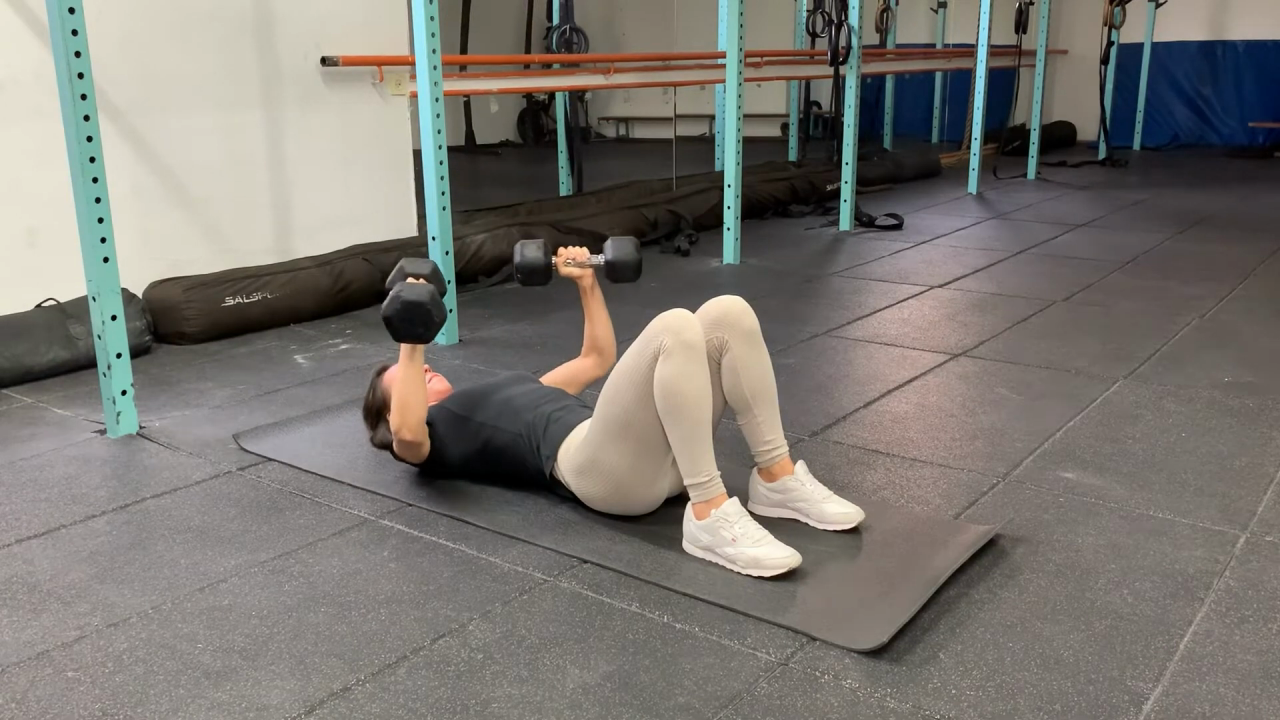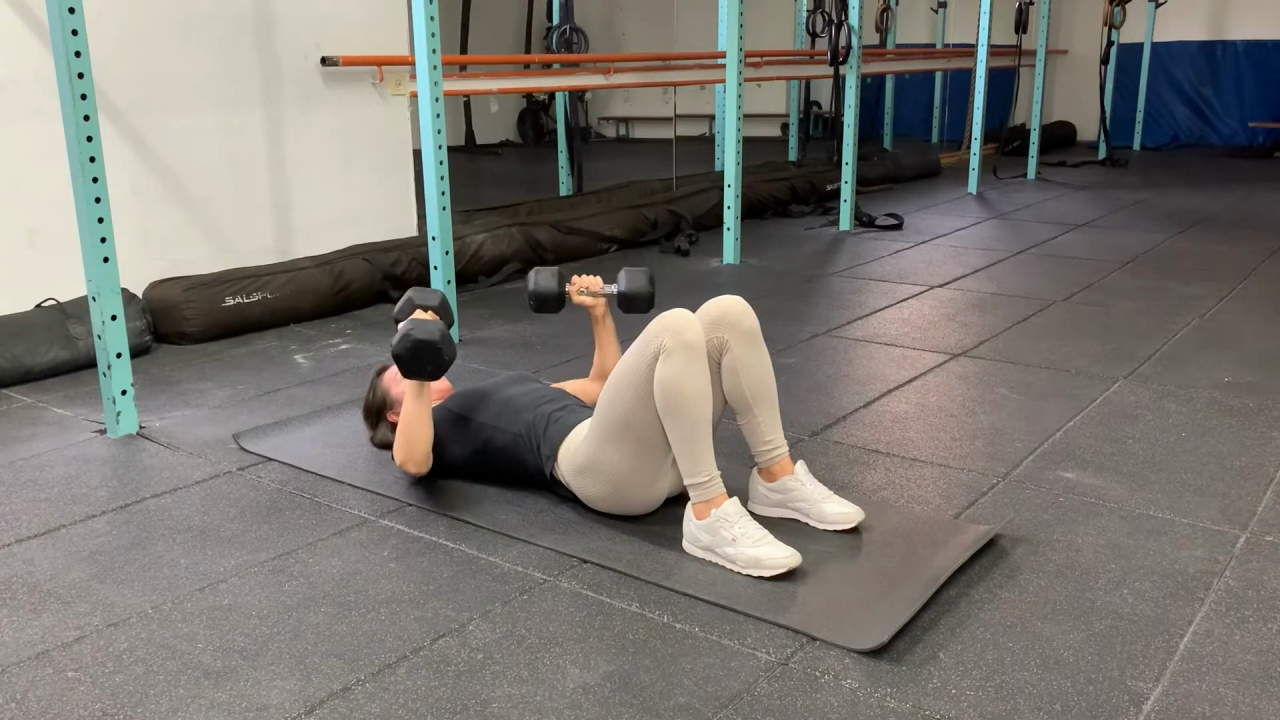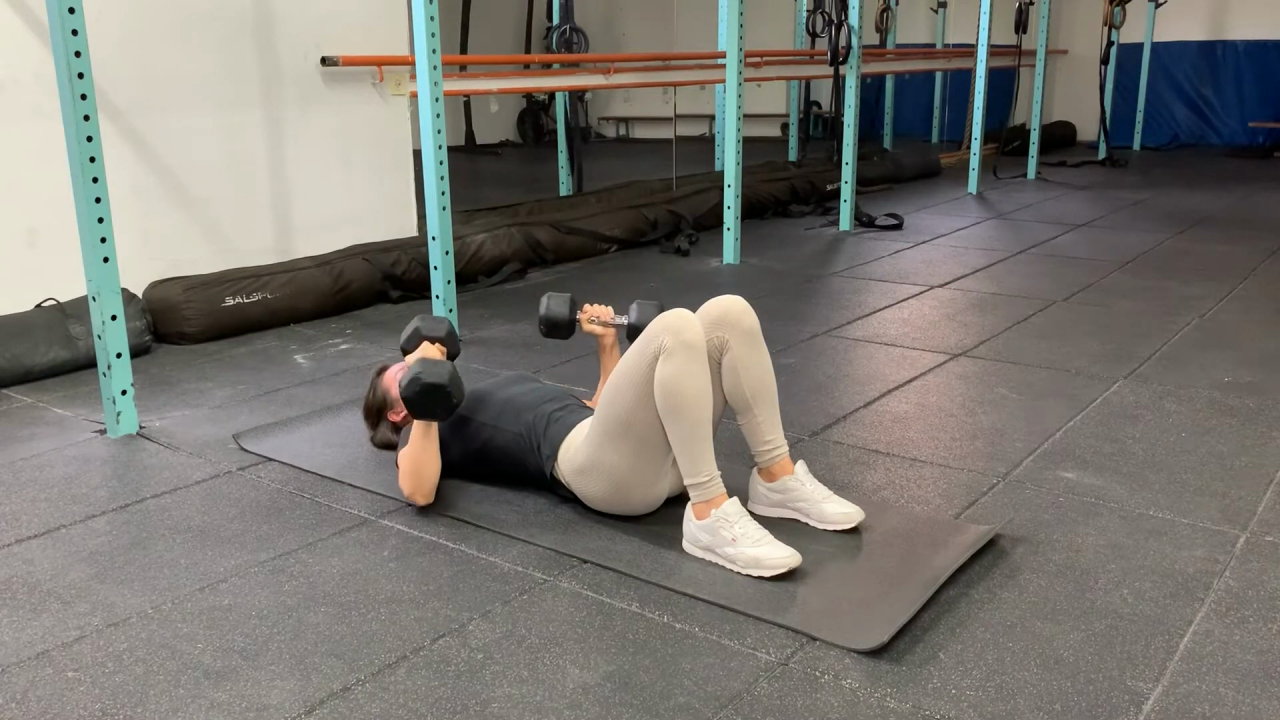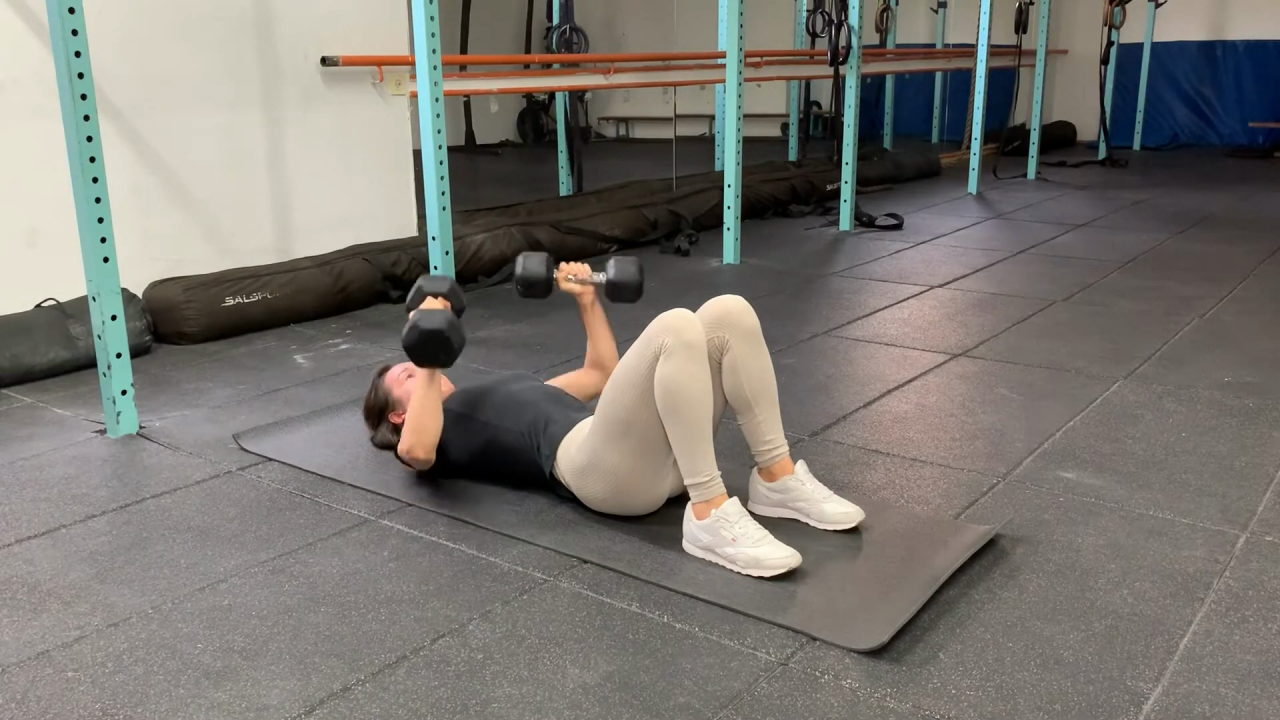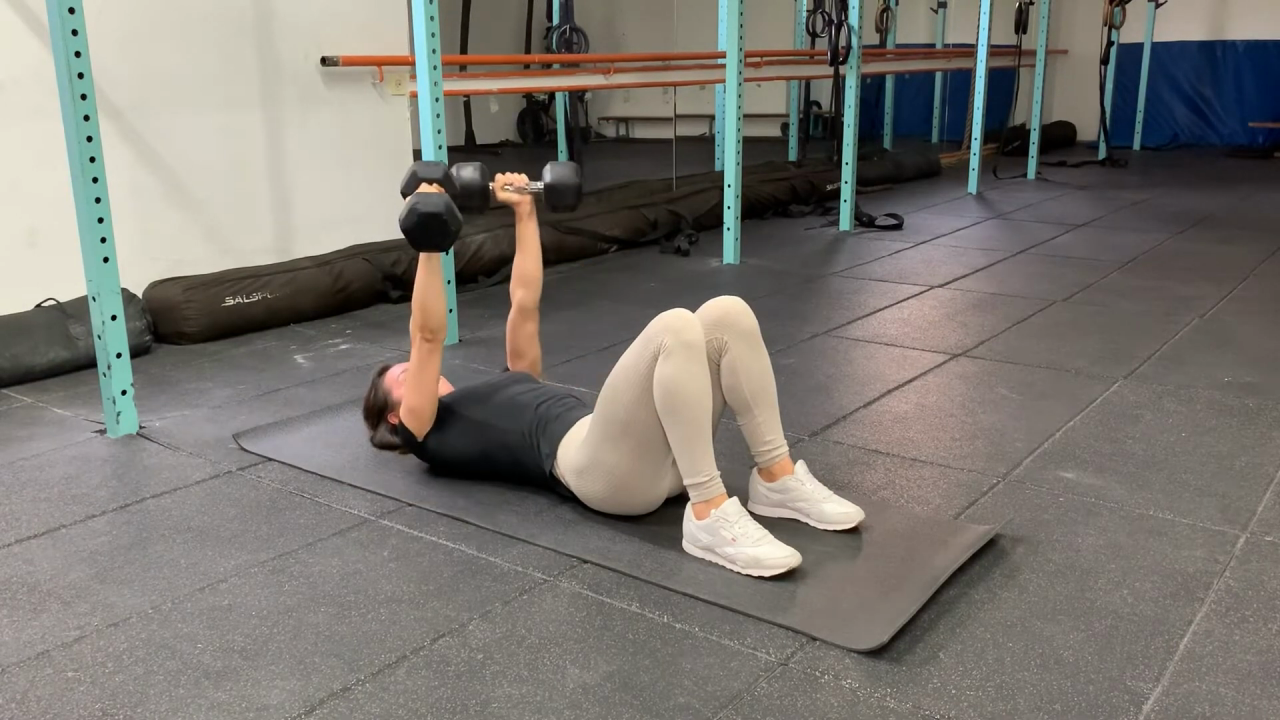
dt=0.5s
person 1, frame 1
left shoulder: (506, 386)
right shoulder: (430, 436)
left elbow: (598, 359)
right elbow: (407, 432)
left wrist: (587, 284)
right wrist: (411, 339)
left hip: (654, 452)
right hip: (595, 465)
left knee: (728, 313)
right knee: (674, 327)
left ankle: (778, 479)
right ankle: (710, 515)
person 1, frame 2
left shoulder: (496, 392)
right shoulder: (431, 425)
left elbow: (603, 384)
right elbow: (413, 462)
left wrist: (598, 313)
left hip: (655, 454)
right hip: (597, 466)
left knee: (728, 313)
right knee: (674, 328)
left ankle: (778, 480)
right ankle: (711, 516)
person 1, frame 3
left shoulder: (494, 393)
right shoulder: (424, 431)
right elbow: (418, 491)
left wrist: (607, 343)
left hip: (654, 451)
right hip: (596, 465)
left knee: (728, 313)
right knee: (675, 327)
left ankle: (778, 480)
right ankle: (710, 516)
person 1, frame 4
left shoulder: (502, 389)
right shoulder: (438, 432)
left elbow: (602, 373)
right elbow: (419, 447)
left wrist: (587, 299)
left hip: (651, 452)
right hip: (595, 466)
left knee: (728, 311)
right knee: (675, 326)
left ankle: (778, 482)
right ankle: (710, 517)
person 1, frame 5
left shoulder: (505, 388)
right shoulder: (433, 433)
left elbow: (525, 303)
right elbow: (427, 336)
left wrist: (524, 213)
left hip: (652, 454)
right hip: (597, 466)
left knee: (728, 313)
right knee: (674, 327)
left ankle: (777, 480)
right ankle: (710, 516)
